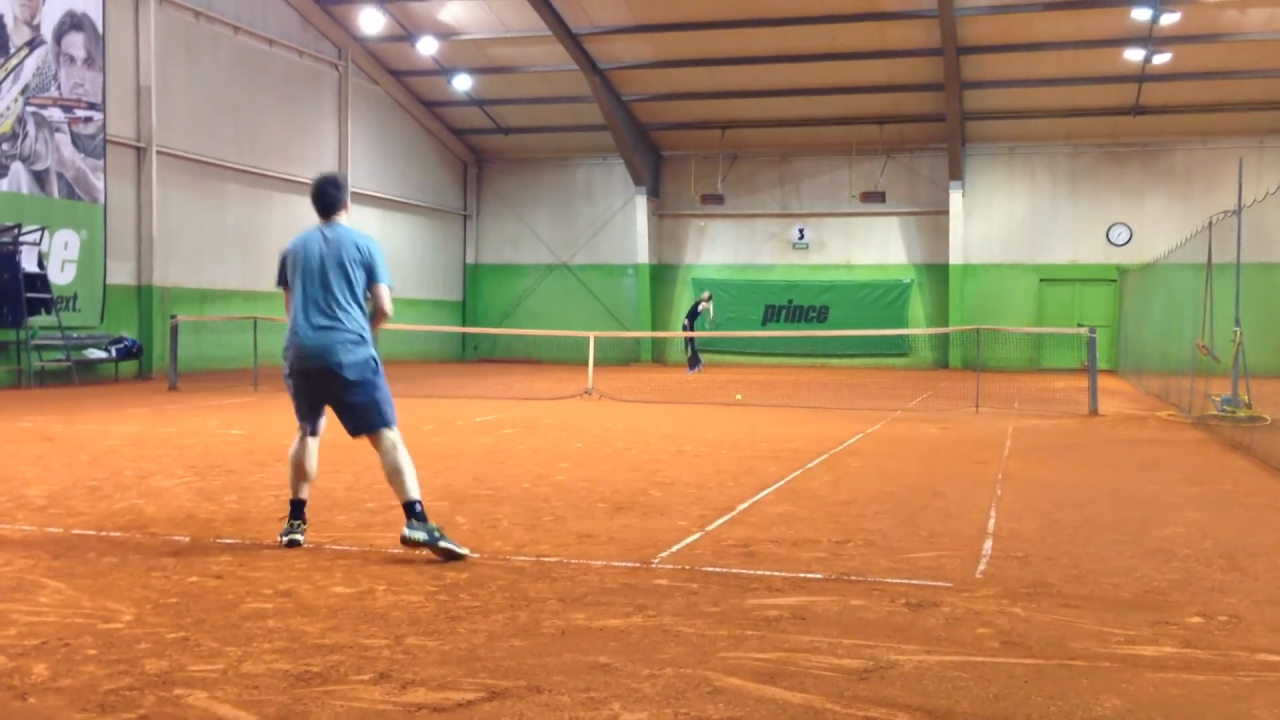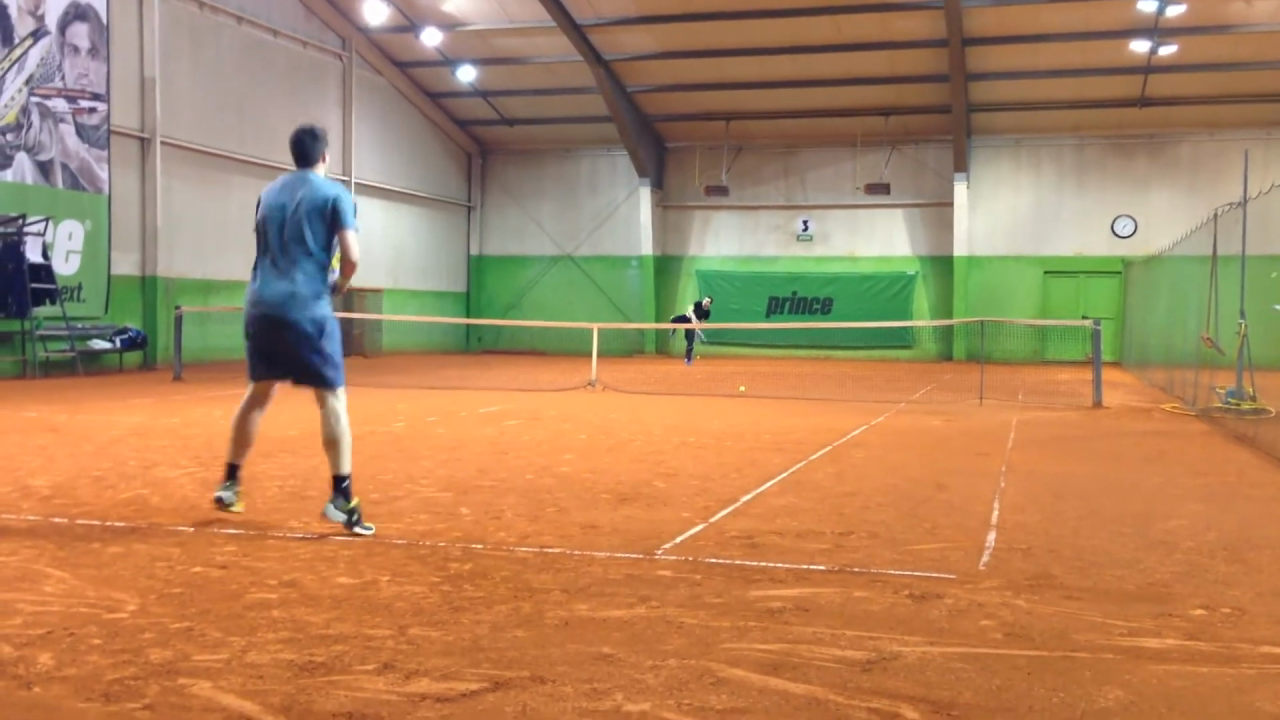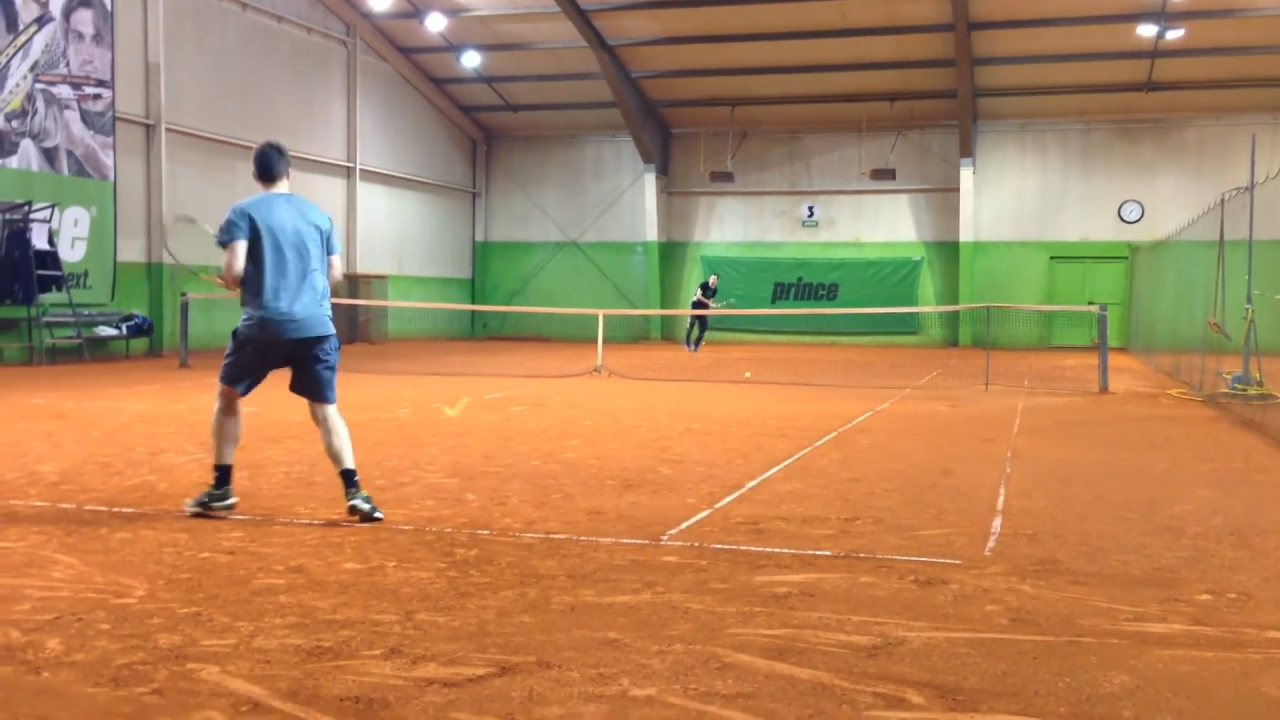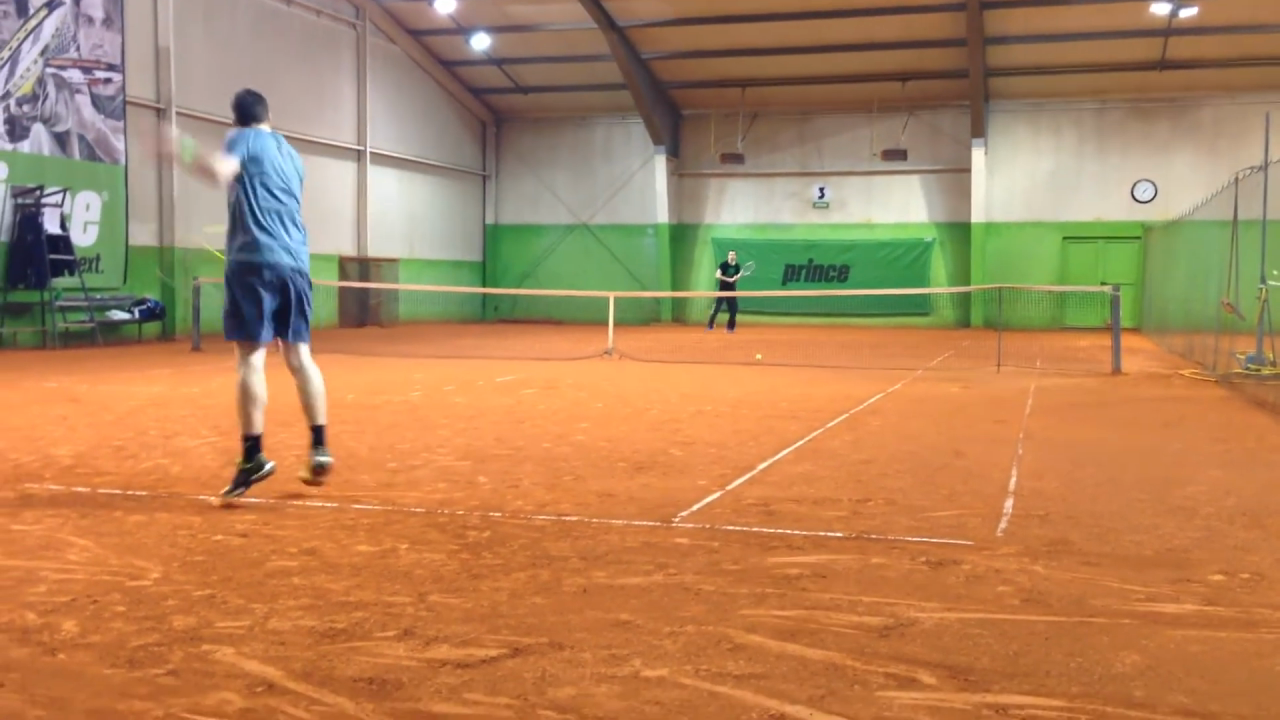
dt=0.4s
person 1, frame 1
left shoulder: (294, 247)
right shoulder: (364, 244)
right elbow: (384, 309)
left hip: (302, 354)
right hip: (350, 354)
left knee: (308, 433)
right knee: (387, 440)
left ankle: (295, 521)
right ankle: (417, 522)
person 1, frame 2
left shoulder: (269, 194)
right shoulder: (333, 194)
right elbow: (351, 256)
right wrist: (338, 287)
left hip: (262, 306)
right hip: (307, 310)
left knee: (258, 395)
right knee: (332, 399)
left ankle: (230, 483)
right ankle: (341, 498)
person 1, frame 3
left shoulder: (243, 211)
right shoulder: (318, 215)
left elbow: (233, 271)
right elbow: (335, 274)
left wrist: (239, 285)
left hip: (263, 324)
right hip: (316, 327)
left knee: (227, 397)
right knee: (325, 411)
left ankle: (221, 487)
right ankle: (354, 492)
person 1, frame 4
left shoulder: (242, 140)
right shoulder: (289, 153)
left elbow: (220, 172)
left wrist: (182, 150)
left hip: (254, 262)
right hip: (295, 262)
left knee: (251, 358)
right knee: (299, 356)
left ankle: (253, 457)
right ankle: (319, 448)
